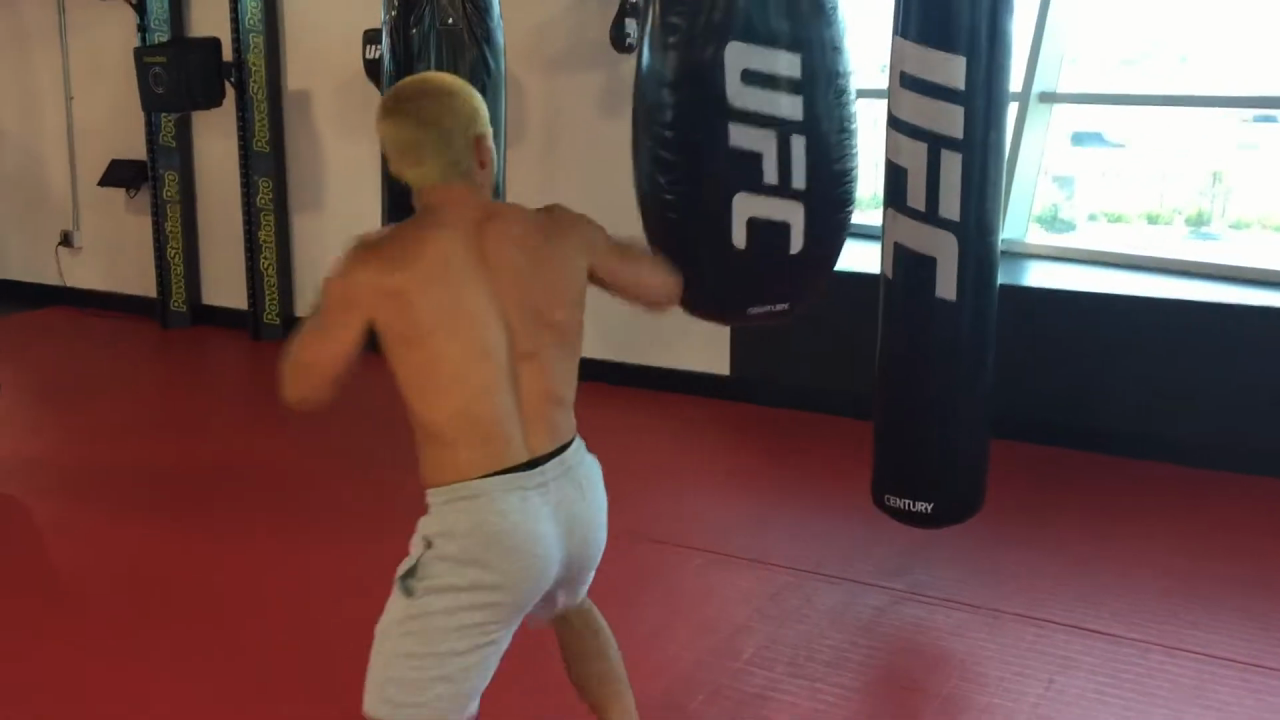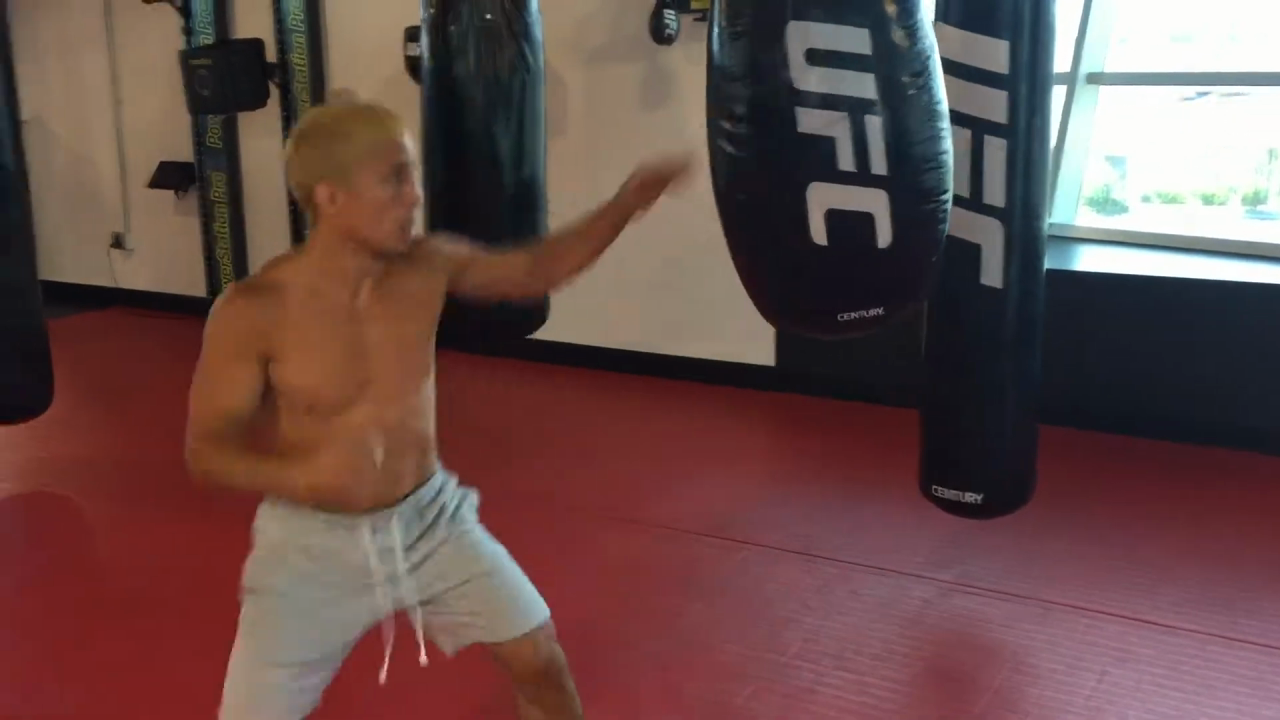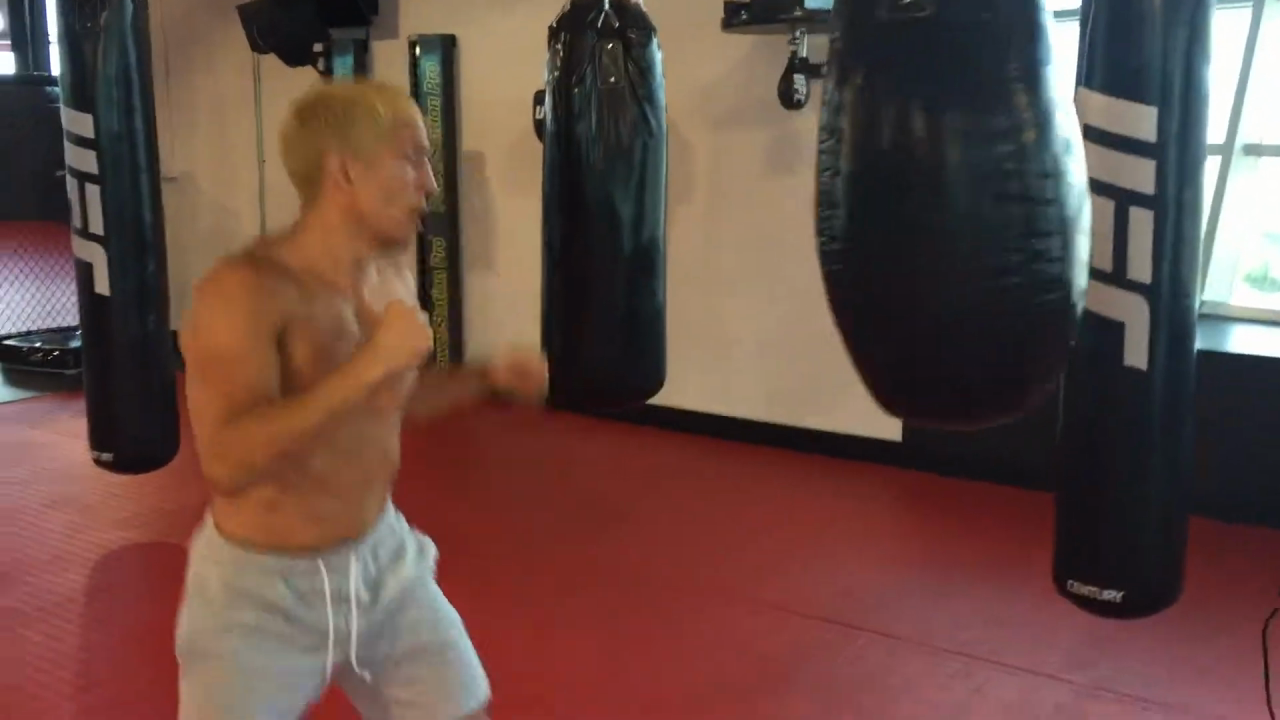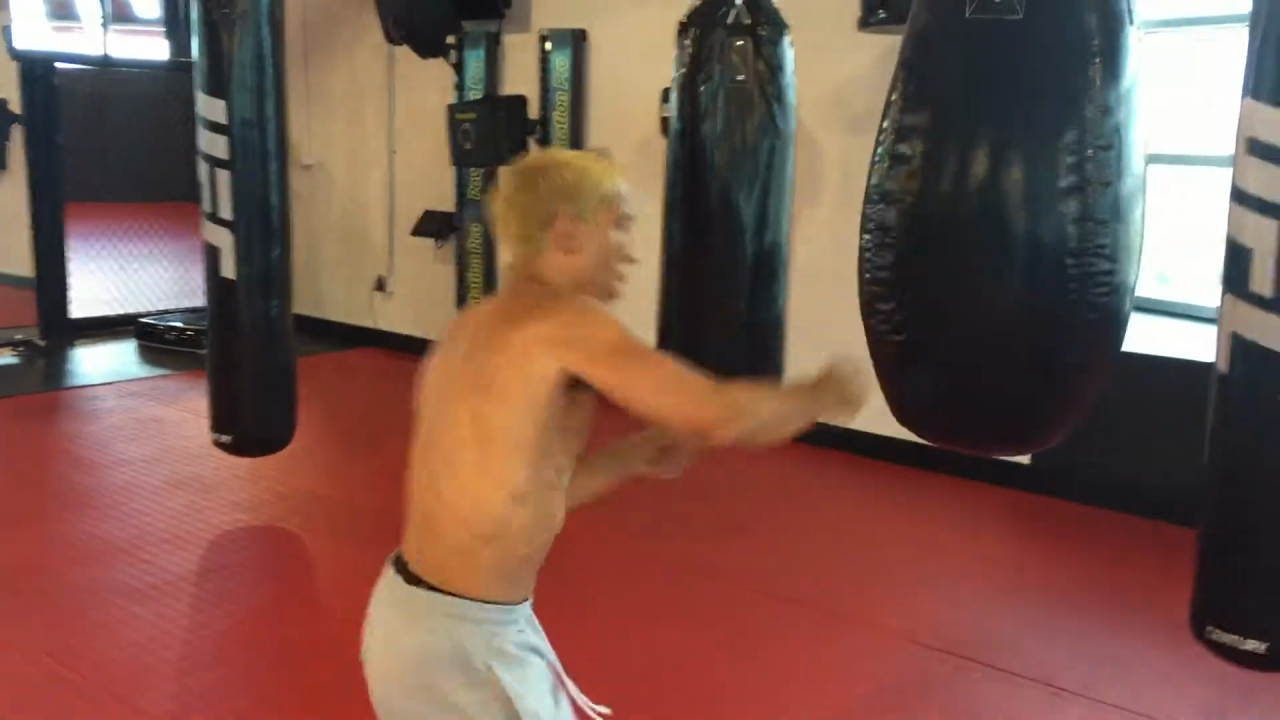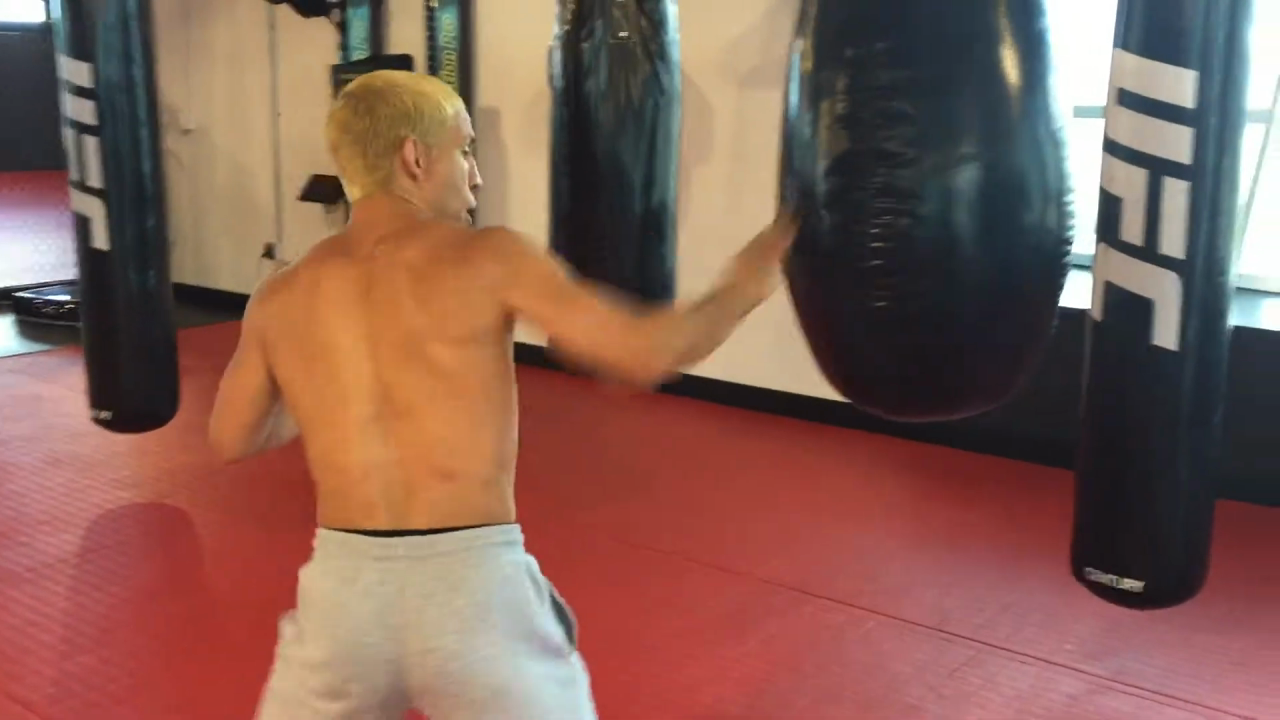
dt=1s
person 1, frame 1
left shoulder: (376, 269)
right shoulder: (561, 234)
left elbow: (302, 390)
right elbow: (664, 287)
left hip: (477, 527)
right hip: (572, 493)
right knee: (570, 609)
person 1, frame 2
left shoulder: (426, 265)
right shoulder: (251, 312)
left elbow: (531, 272)
right elbow: (206, 451)
left wrist: (629, 202)
right wrist: (303, 476)
left hip: (428, 517)
right hip: (311, 541)
left knee: (539, 662)
person 1, frame 3
left shoulder: (391, 277)
right shoulder: (242, 292)
right elbow: (230, 464)
left wrist: (488, 376)
right wrist: (368, 367)
left hip: (381, 563)
right hip: (259, 588)
person 1, frame 4
left shoulder: (478, 331)
right shoulder: (560, 323)
right elbow: (719, 419)
left wrist: (637, 452)
right wrist: (825, 392)
left hip: (437, 621)
right hip: (463, 647)
person 1, frame 5
left shoulder: (279, 297)
right shoulder: (487, 259)
left elbow: (229, 438)
right elbow: (645, 355)
right wrist: (747, 283)
left hip: (342, 586)
right hip: (466, 594)
